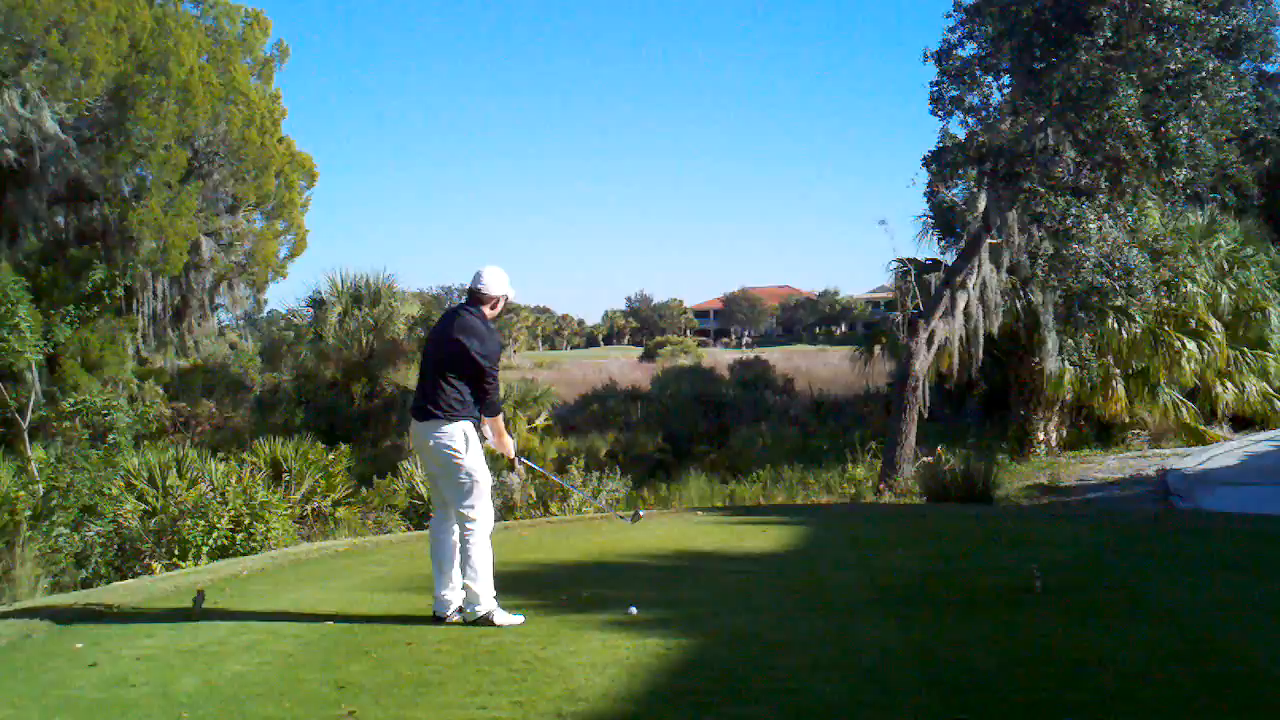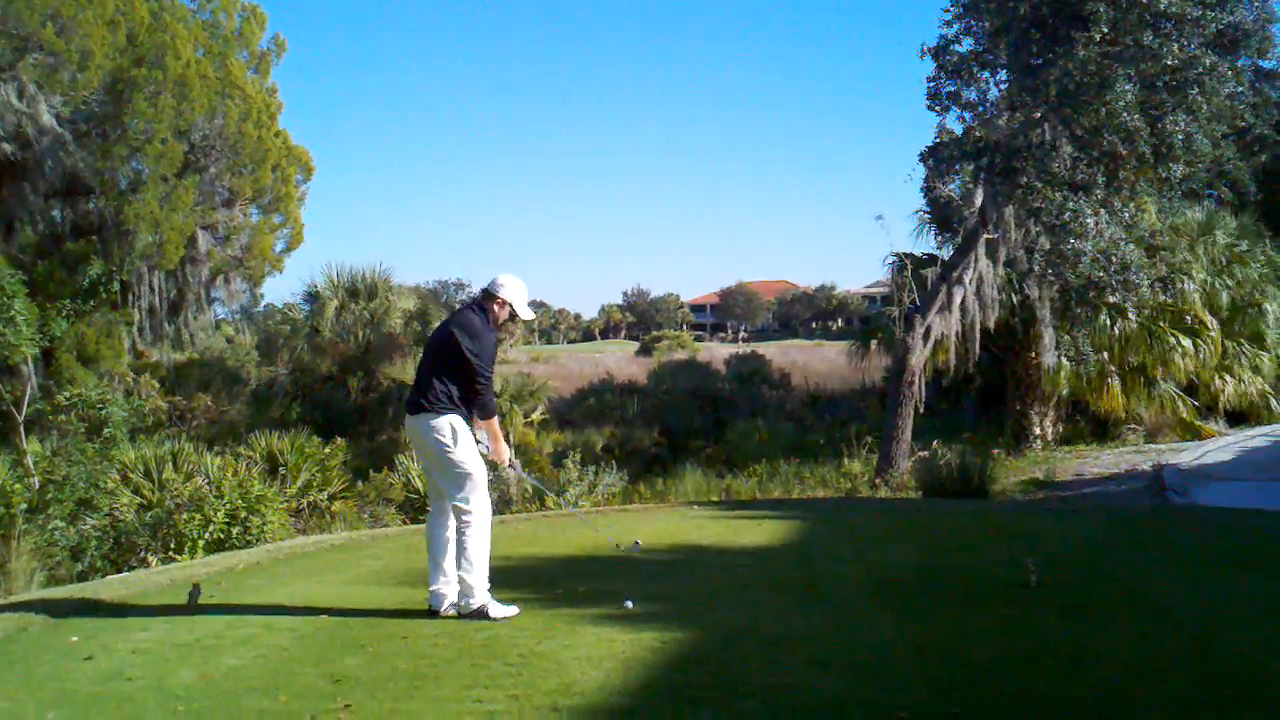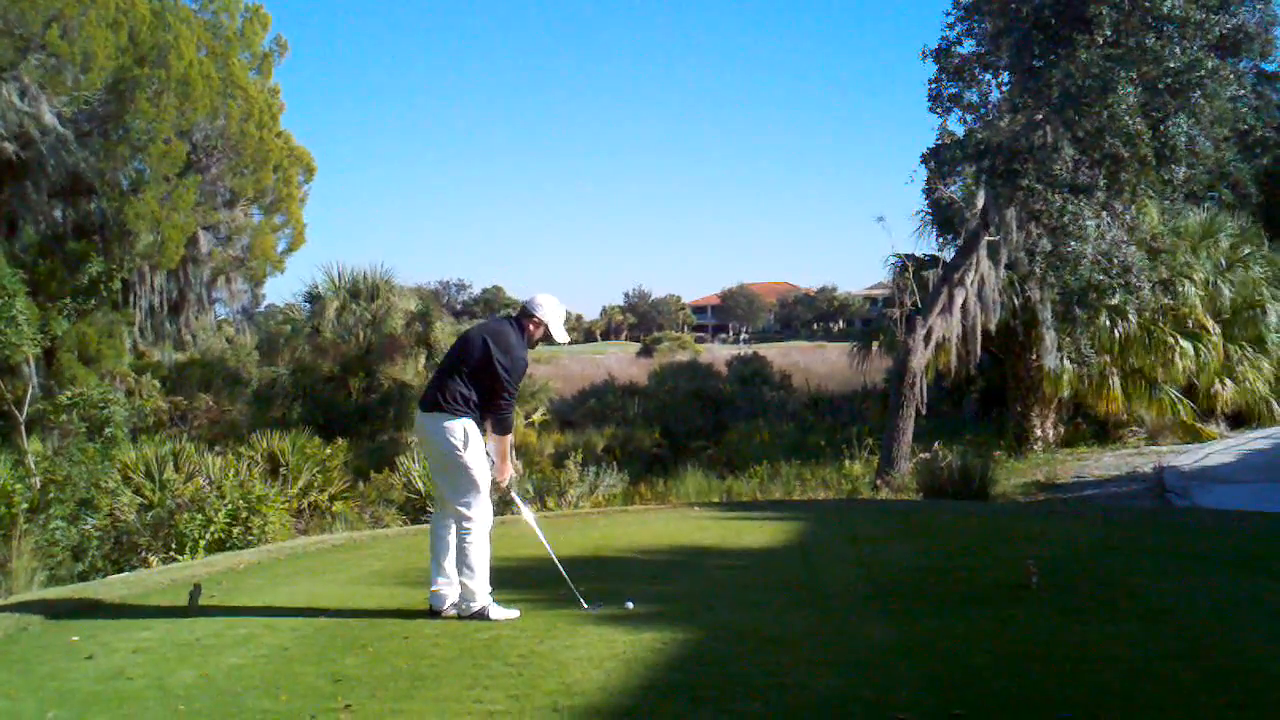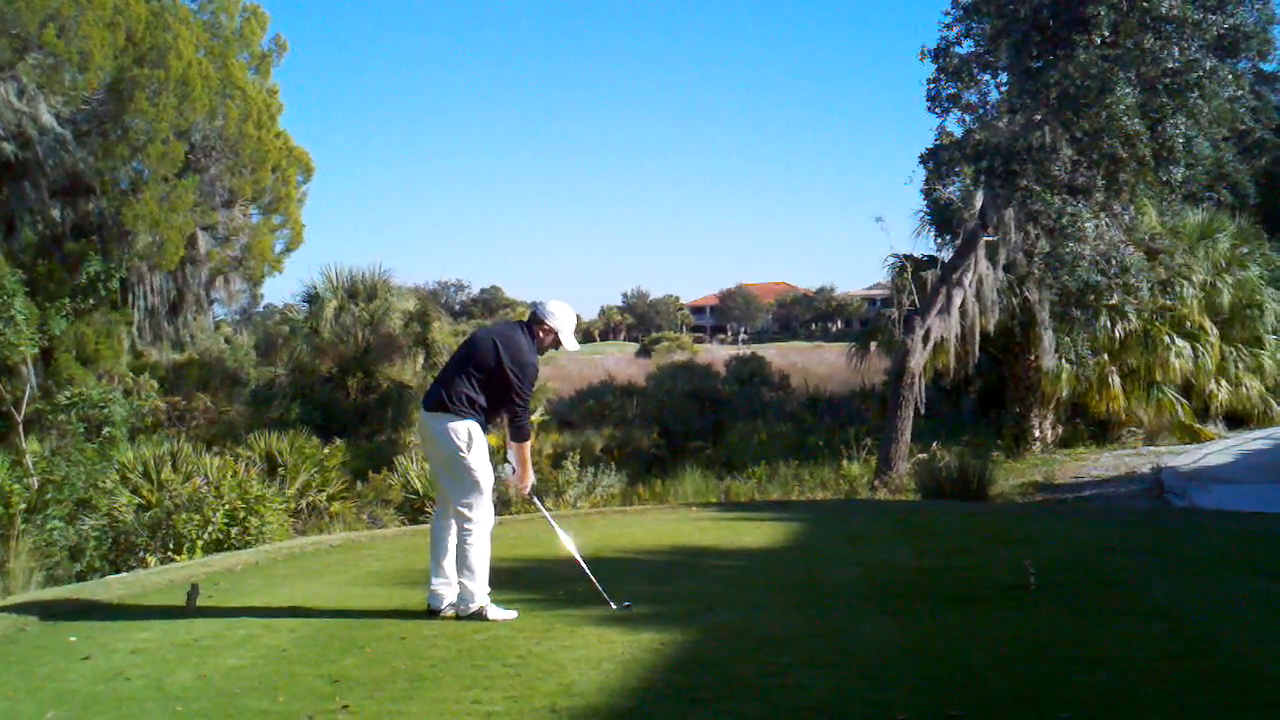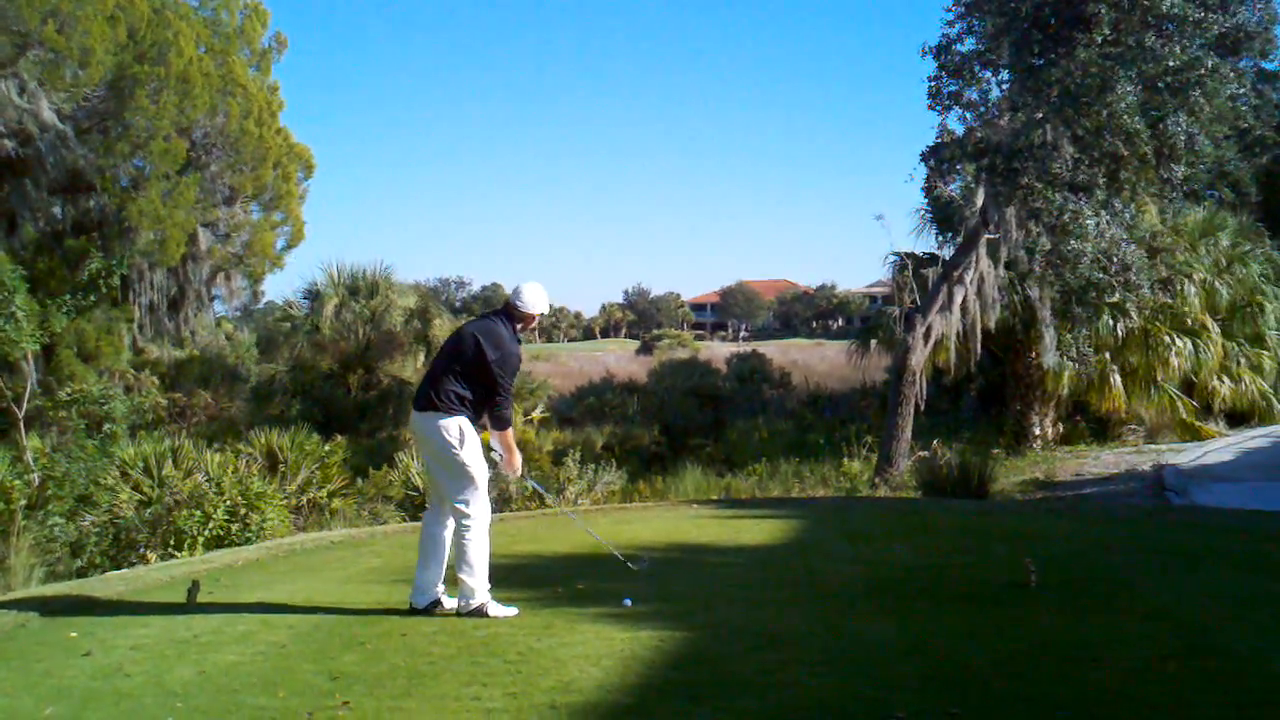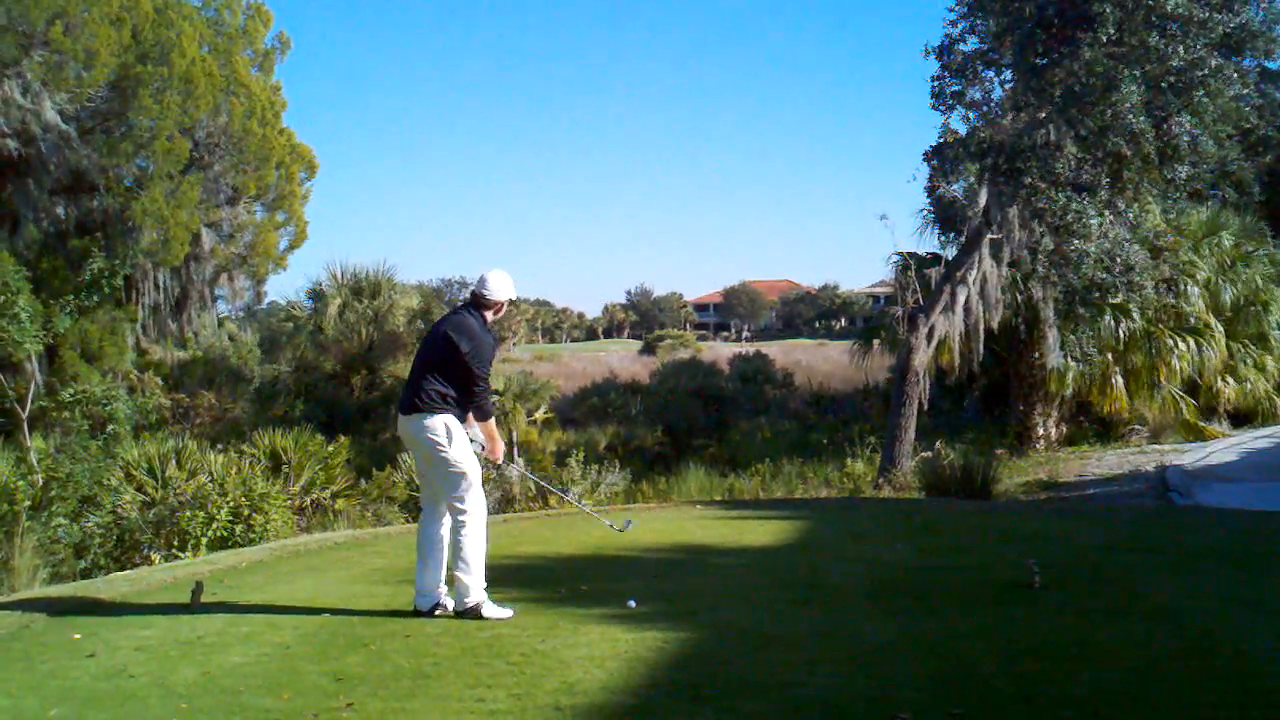
dt=0.5s
person 1, frame 1
left shoulder: (448, 321)
right shoulder: (483, 335)
right elbow: (488, 394)
left wrist: (489, 431)
right wrist: (502, 438)
left hip: (424, 426)
right hip: (452, 430)
left knee: (445, 516)
right knee: (476, 519)
left ankle: (447, 604)
right ankle: (480, 607)
person 1, frame 2
left shoulder: (461, 320)
right shoulder: (480, 332)
right elbow: (482, 395)
left wrist: (484, 434)
right wrist: (497, 443)
left hip: (421, 420)
right hip: (443, 422)
left knee: (443, 510)
right knee: (473, 510)
left ankle: (443, 597)
right ankle: (474, 599)
person 1, frame 3
left shoulder: (493, 329)
right shoulder: (513, 349)
right elbow: (502, 411)
left wrist: (493, 450)
right wrist: (504, 461)
left hip: (431, 419)
right hip: (454, 424)
left knee: (448, 511)
right knee: (475, 515)
left ankle: (444, 597)
right ankle: (475, 603)
person 1, frame 4
left shoulder: (503, 332)
right shoulder: (524, 356)
right elbow: (519, 417)
left wrist: (512, 454)
right wrist: (524, 469)
left hip: (433, 418)
right hip: (456, 424)
left knee: (448, 510)
right knee: (475, 515)
left ankle: (442, 596)
right ankle: (473, 602)
person 1, frame 5
left shoulder: (482, 326)
right shoulder: (506, 347)
right elbow: (500, 407)
left wrist: (498, 442)
right wrist: (511, 453)
left hip: (425, 416)
right hip: (449, 422)
left knee: (441, 508)
right knee: (473, 511)
left ankle: (426, 595)
right ankle: (475, 599)
person 1, frame 6
left shoulder: (453, 321)
right shoulder: (479, 336)
right elbow: (480, 396)
left wrist: (474, 429)
right wrist: (495, 441)
left hip: (414, 419)
right hip: (436, 421)
left knee: (435, 509)
right knee: (469, 508)
left ankle: (429, 597)
right ankle: (471, 599)
